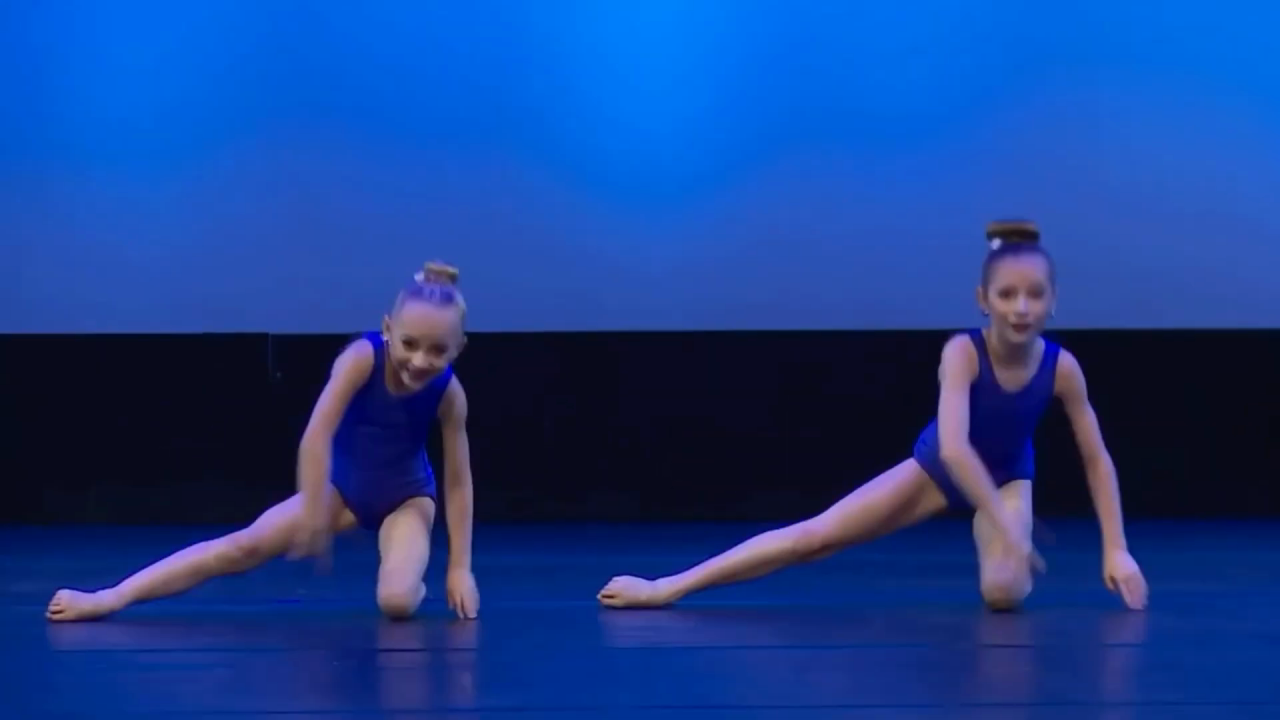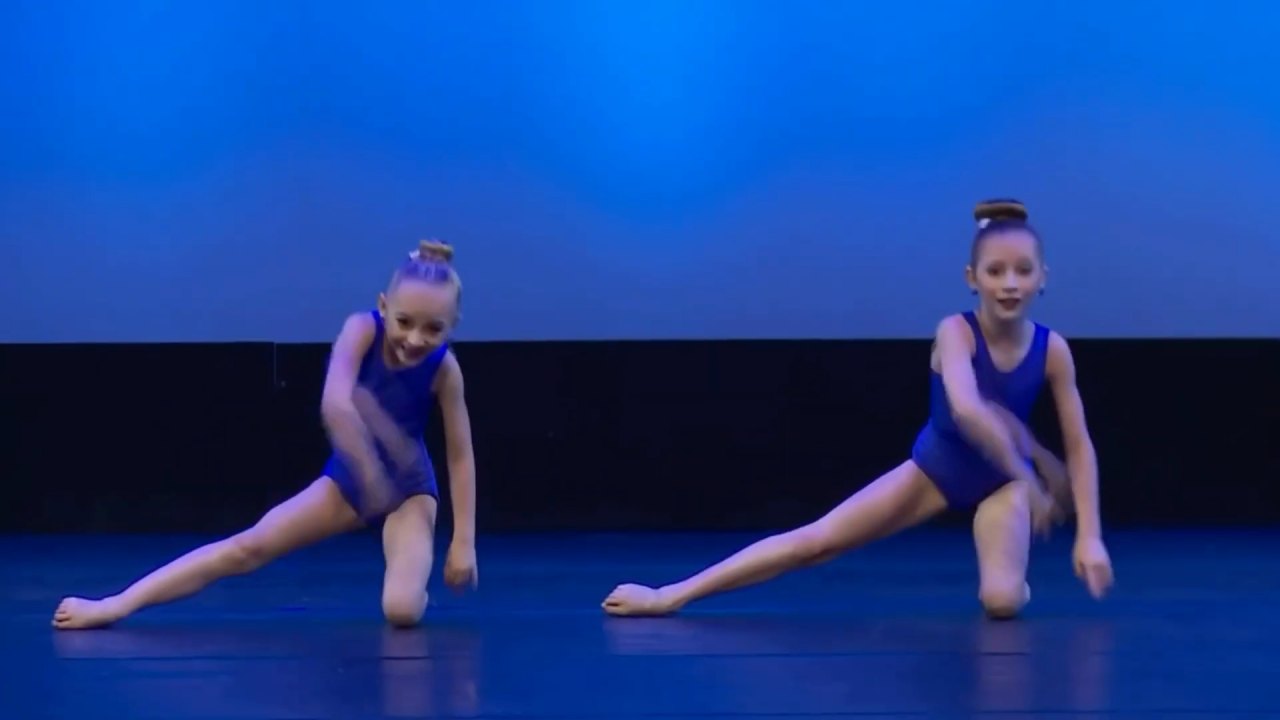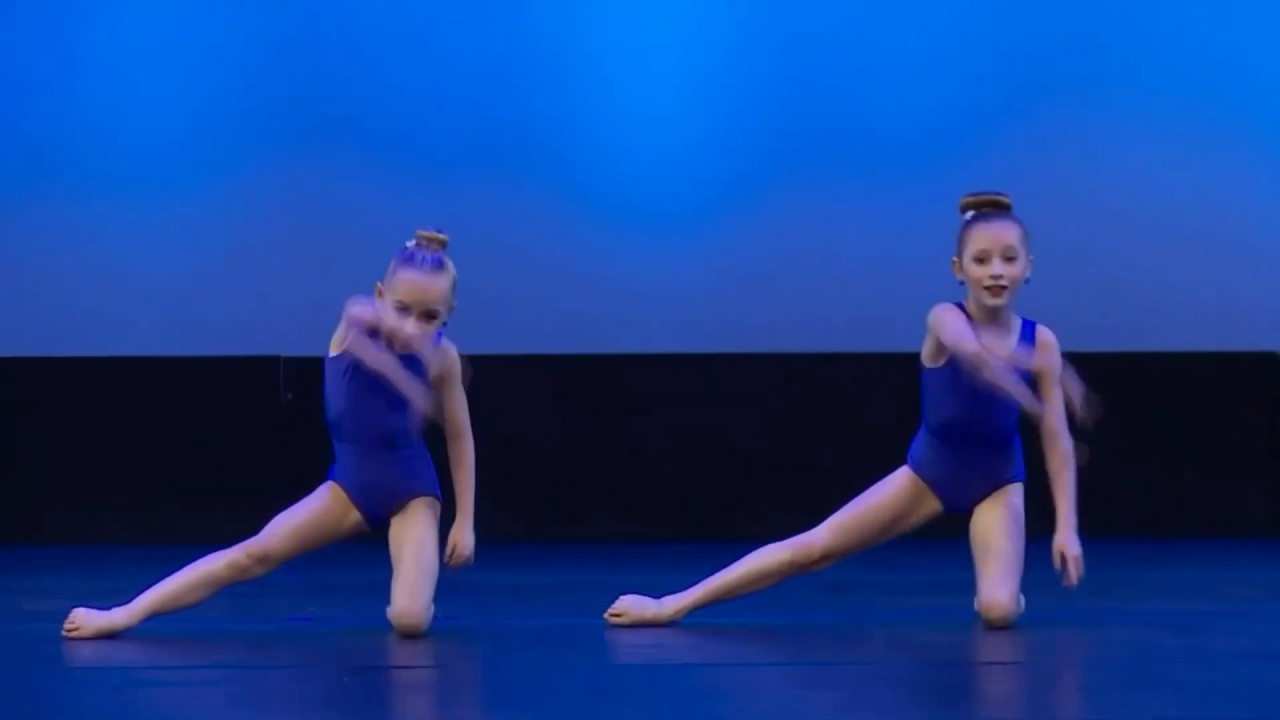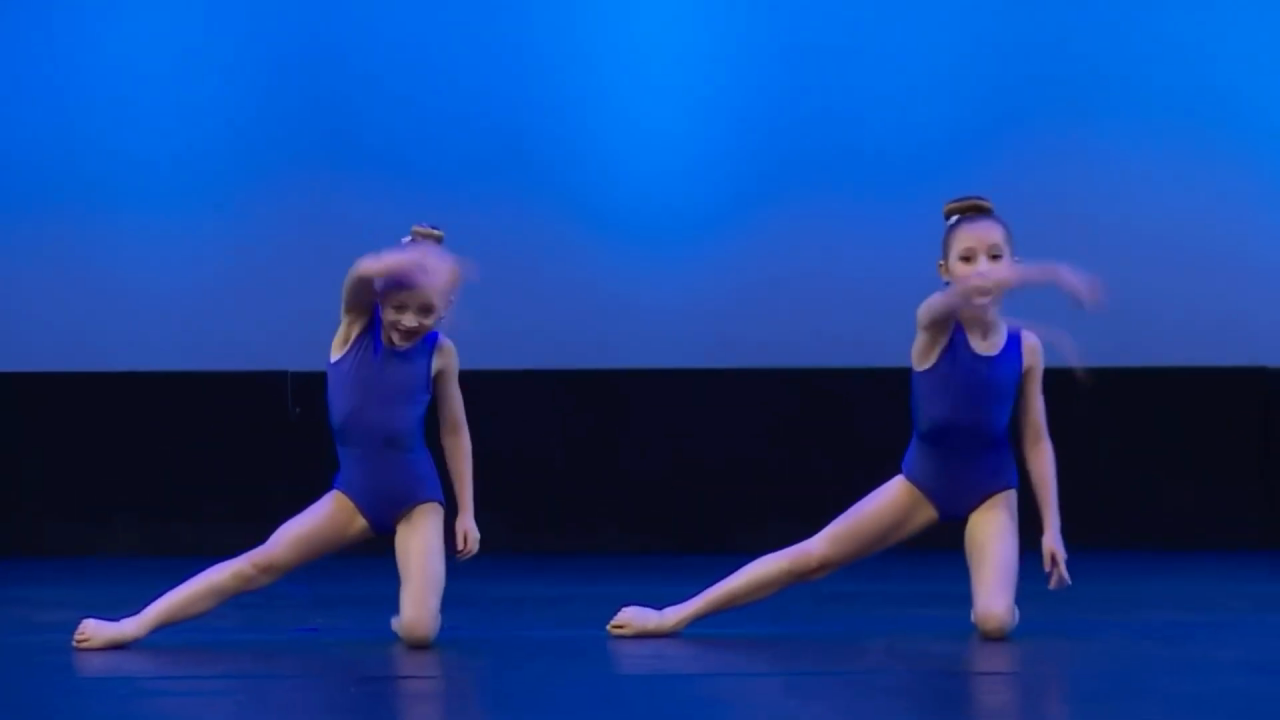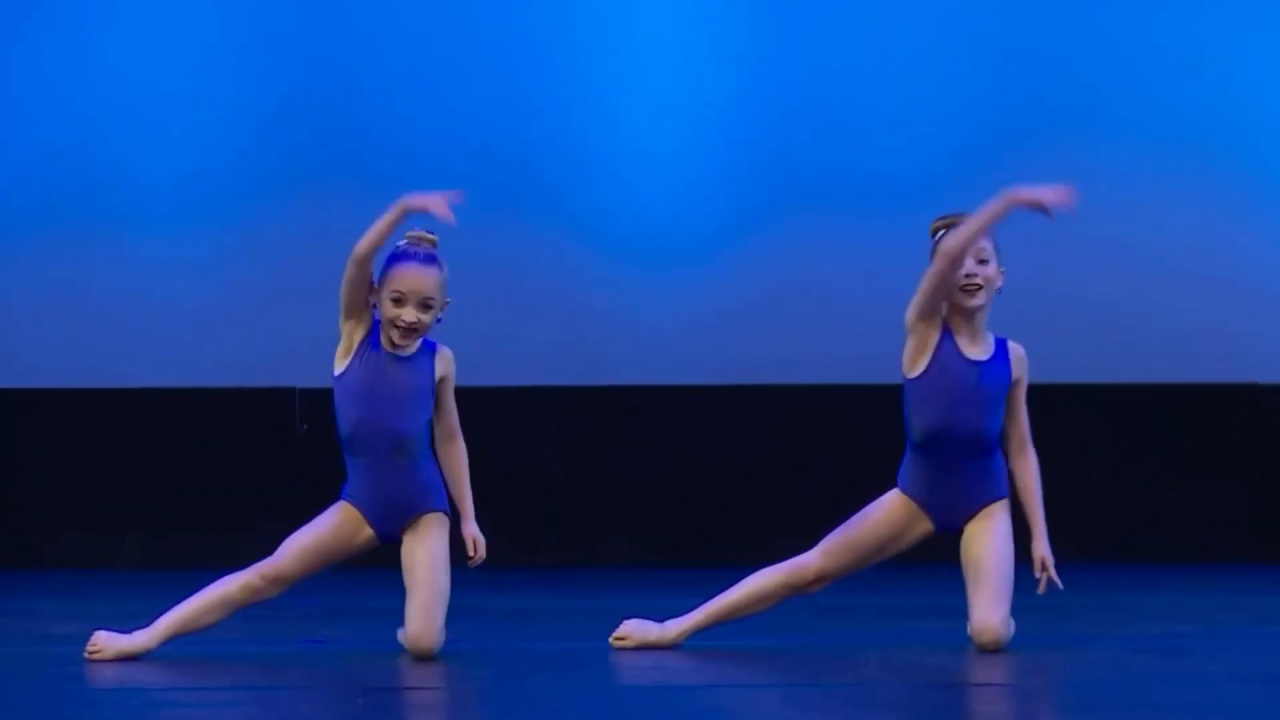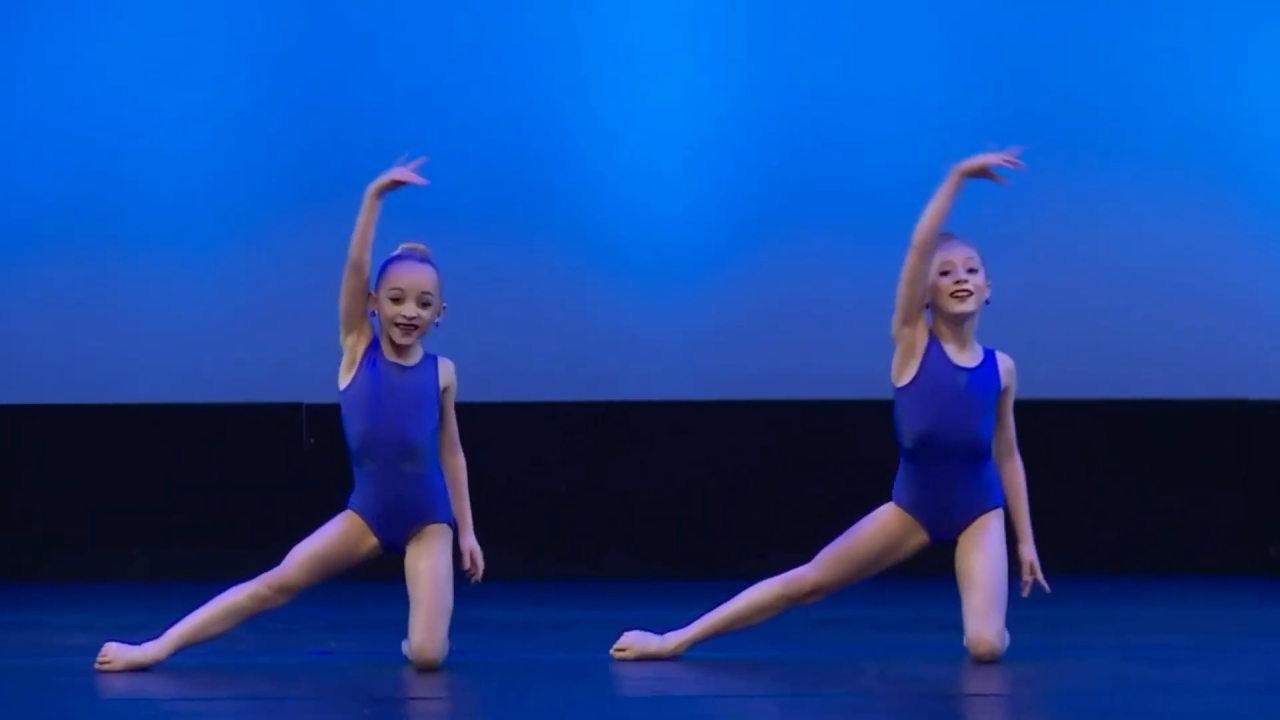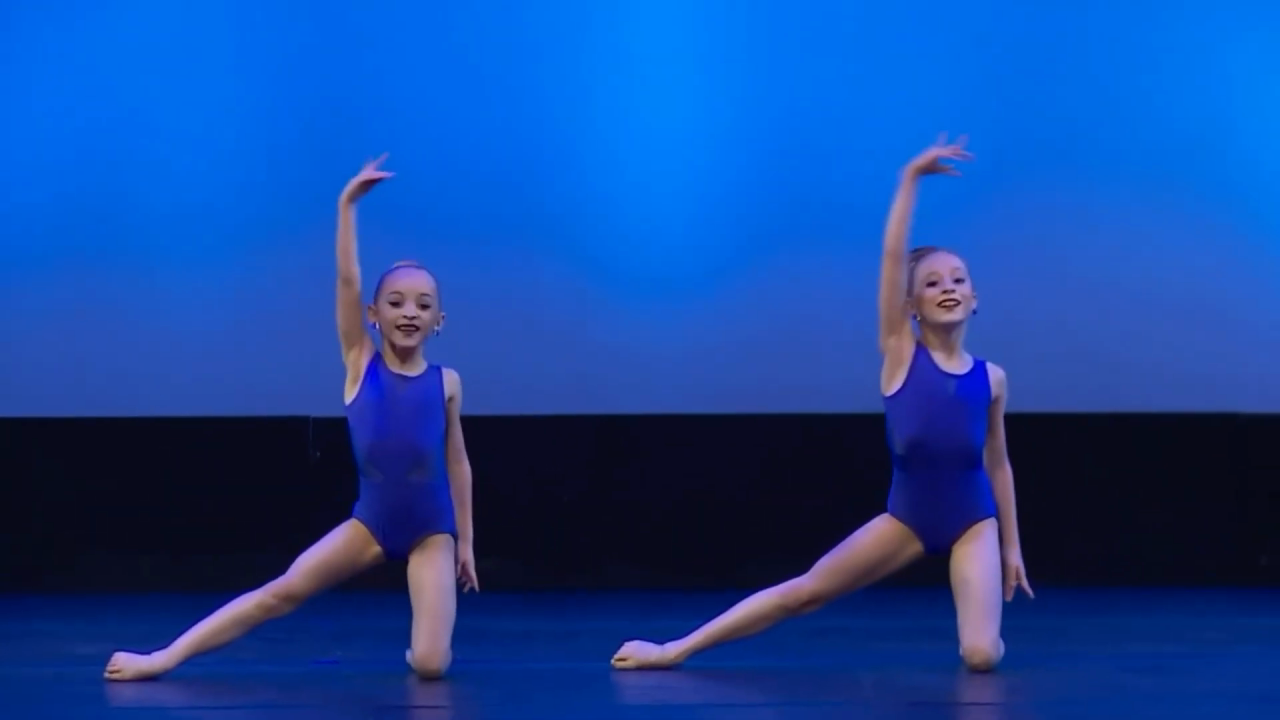
dt=0.2s
person 1, frame 1
left shoulder: (1061, 367)
right shoulder: (962, 352)
left elbow: (1097, 459)
right elbow: (953, 448)
left wrist: (1116, 551)
right wrist: (1007, 530)
left hip: (1006, 479)
right hip: (937, 468)
left knee: (1005, 593)
right knee: (813, 537)
right ankle: (668, 587)
person 1, frame 2
left shoulder: (1052, 350)
right shoulder: (956, 332)
left elbow: (1078, 445)
right elbow: (966, 409)
left wrist: (1089, 535)
right wrist: (1026, 471)
left hip: (1002, 478)
right hip: (935, 467)
left knee: (1003, 599)
right knee: (815, 541)
left ankle: (1013, 577)
right ankle: (671, 595)
person 1, frame 3
left shoulder: (1041, 340)
right shoulder: (944, 319)
left elbow: (1057, 439)
right elbow: (972, 350)
left wrist: (1066, 526)
right wrist: (1043, 381)
left hip: (998, 483)
right hip: (928, 471)
left knee: (1000, 610)
right knee: (813, 547)
left ankle: (1004, 588)
right ankle: (672, 604)
person 1, frame 4
left shoulder: (1026, 345)
right shoulder: (935, 319)
left elbow: (1037, 442)
right elbow: (967, 290)
left wrist: (1051, 527)
right wrist: (1051, 273)
left hip: (992, 491)
right hip: (923, 480)
left knee: (995, 621)
right knee: (811, 556)
left ankle: (993, 600)
right ankle: (673, 615)
person 1, frame 5
left shoulder: (1013, 356)
right shoulder: (922, 330)
left elbow: (1020, 449)
right elbow: (950, 252)
left wrist: (1039, 533)
right wrist: (1012, 199)
left hip: (985, 502)
right hip: (917, 494)
left knee: (991, 634)
right knee: (810, 569)
left ankle: (992, 613)
right ankle: (677, 627)
person 1, frame 6
left shoulder: (1001, 367)
right shoulder: (911, 341)
left elbow: (1007, 455)
right elbow: (921, 244)
left wrist: (1026, 539)
right wrist: (958, 175)
left hip: (980, 513)
right hip: (912, 508)
left knee: (987, 645)
right knee: (806, 581)
left ankle: (987, 624)
right ankle: (676, 639)
person 1, frame 7
left shoulder: (992, 377)
right shoulder: (899, 353)
left elbow: (998, 462)
right elbow: (893, 255)
left wrist: (1012, 546)
right wrist: (911, 177)
left hip: (974, 523)
right hip: (906, 518)
left knee: (982, 655)
right knee: (804, 592)
left ankle: (982, 632)
right ankle: (674, 650)
person 2, frame 1
left shoulder: (448, 392)
right shoulder: (363, 357)
left elbow: (459, 480)
right elbow: (316, 435)
left wrist: (460, 568)
right wrist: (312, 511)
left hip: (407, 498)
right hip: (343, 486)
left knee: (397, 601)
right knee: (243, 547)
left ankle: (411, 582)
right ankle: (111, 597)
person 2, frame 2
left shoulder: (444, 368)
right shoulder: (362, 329)
left elbow: (460, 455)
right elbow: (336, 401)
left wrist: (463, 542)
right wrist: (369, 466)
left hip: (409, 492)
right hip: (346, 479)
left knee: (403, 609)
right knee: (248, 547)
left ankle: (413, 587)
right ankle: (116, 605)
person 2, frame 3
left shoulder: (443, 356)
right shoulder: (359, 321)
left elbow: (461, 441)
right elbow: (359, 314)
left wrist: (464, 521)
left hip: (412, 492)
right hip: (349, 485)
left knee: (410, 619)
right knee: (254, 554)
left ankle: (416, 597)
right ankle: (125, 614)
person 2, frame 4
left shoulder: (439, 352)
right shoulder: (356, 321)
left elbow: (456, 434)
right elbow: (361, 272)
left wrist: (467, 512)
right wrist: (417, 259)
left hip: (418, 499)
right hip: (355, 492)
left knee: (418, 631)
right knee: (261, 562)
left ankle: (413, 611)
right ankle: (134, 624)
person 2, frame 5
left shoulder: (438, 359)
right shoulder: (355, 332)
left elbow: (450, 441)
right elbow: (358, 260)
left wrist: (468, 517)
right wrist: (403, 208)
left hip: (425, 511)
right hip: (361, 502)
left knee: (424, 642)
right knee: (269, 573)
left ankle: (416, 622)
right ankle: (147, 636)
person 2, frame 6
left shoulder: (441, 371)
right shoulder: (357, 349)
left elbow: (451, 452)
right elbow: (355, 267)
left wrist: (466, 529)
right wrist: (376, 194)
left hip: (429, 521)
right hip: (366, 513)
left knee: (427, 654)
right knee: (277, 583)
left ankle: (420, 631)
right ankle: (156, 647)
person 2, frame 7
left shoulder: (446, 382)
right shoulder: (361, 364)
left elbow: (457, 462)
right elbow: (347, 282)
left wrist: (466, 542)
right wrist: (349, 203)
left hip: (433, 531)
right hip: (370, 522)
left knee: (431, 663)
right knee: (282, 592)
left ankle: (423, 640)
right ankle: (164, 657)
